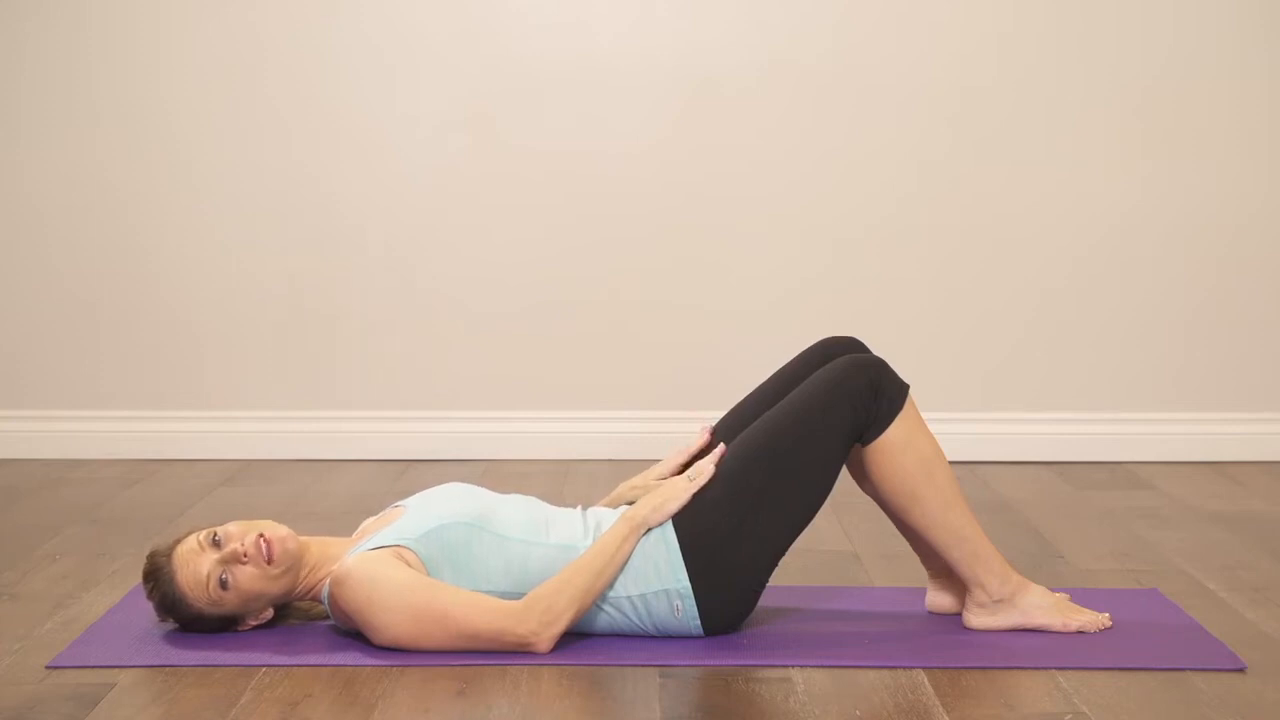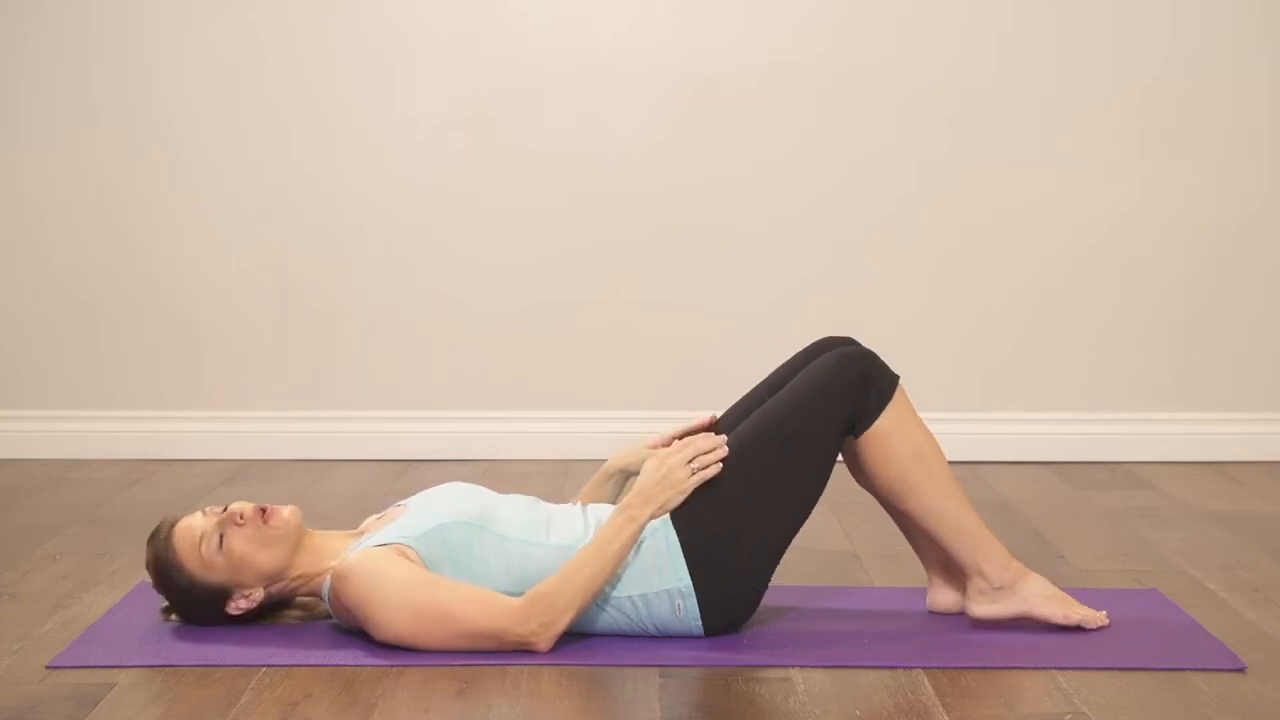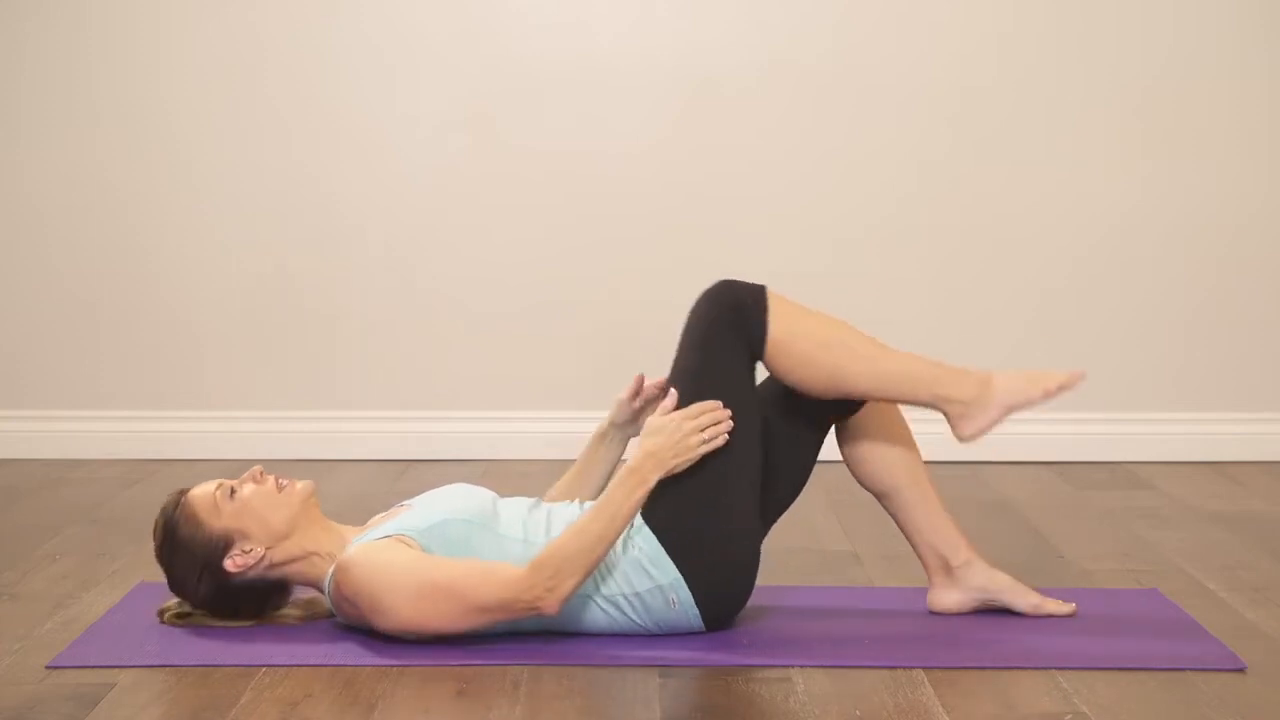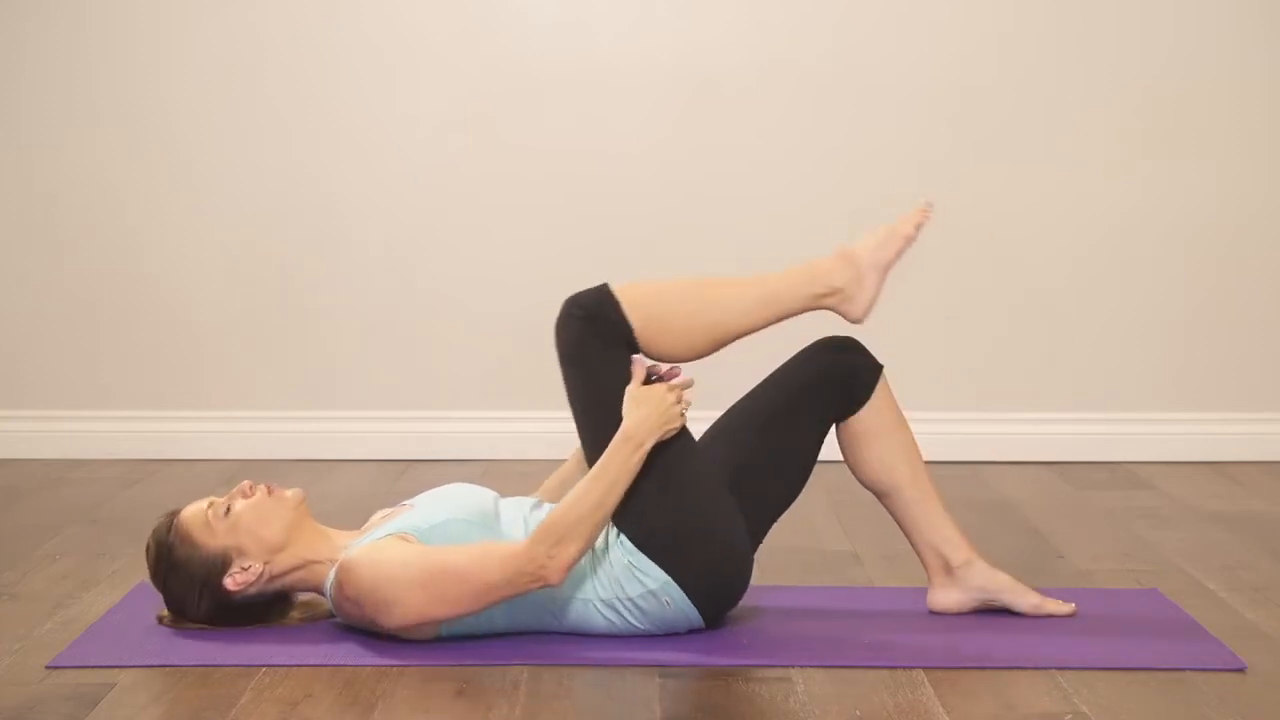
dt=0.5s
person 1, frame 1
left shoulder: (374, 535)
right shoulder: (362, 591)
right elbow: (532, 625)
left wrist: (629, 492)
right wrist: (640, 518)
left hip: (652, 535)
right hip: (687, 575)
left knee: (841, 357)
right knee: (860, 388)
left ankle: (953, 579)
right ankle: (995, 591)
person 1, frame 2
left shoulder: (372, 535)
right shoulder: (362, 586)
right elbow: (532, 623)
left wrist: (618, 472)
right wrist: (641, 506)
left hip: (649, 536)
right hip: (687, 578)
left knee: (837, 357)
right knee: (852, 383)
left ankle: (954, 573)
right ankle: (998, 579)
person 1, frame 3
left shoulder: (374, 538)
right shoulder: (367, 583)
right elbow: (541, 590)
left wrist: (613, 433)
right wrist: (649, 465)
left hip: (658, 550)
right hip: (681, 572)
left knee: (838, 378)
right knee: (728, 308)
left ankle: (956, 572)
right ankle: (964, 394)
person 1, frame 4
left shoulder: (375, 536)
right shoulder: (369, 583)
right elbow: (542, 563)
left wrist: (616, 406)
right wrist: (635, 435)
left hip: (668, 555)
right hip: (672, 574)
left knee: (842, 365)
right knee: (588, 316)
left ankle: (955, 571)
right ankle: (838, 274)
